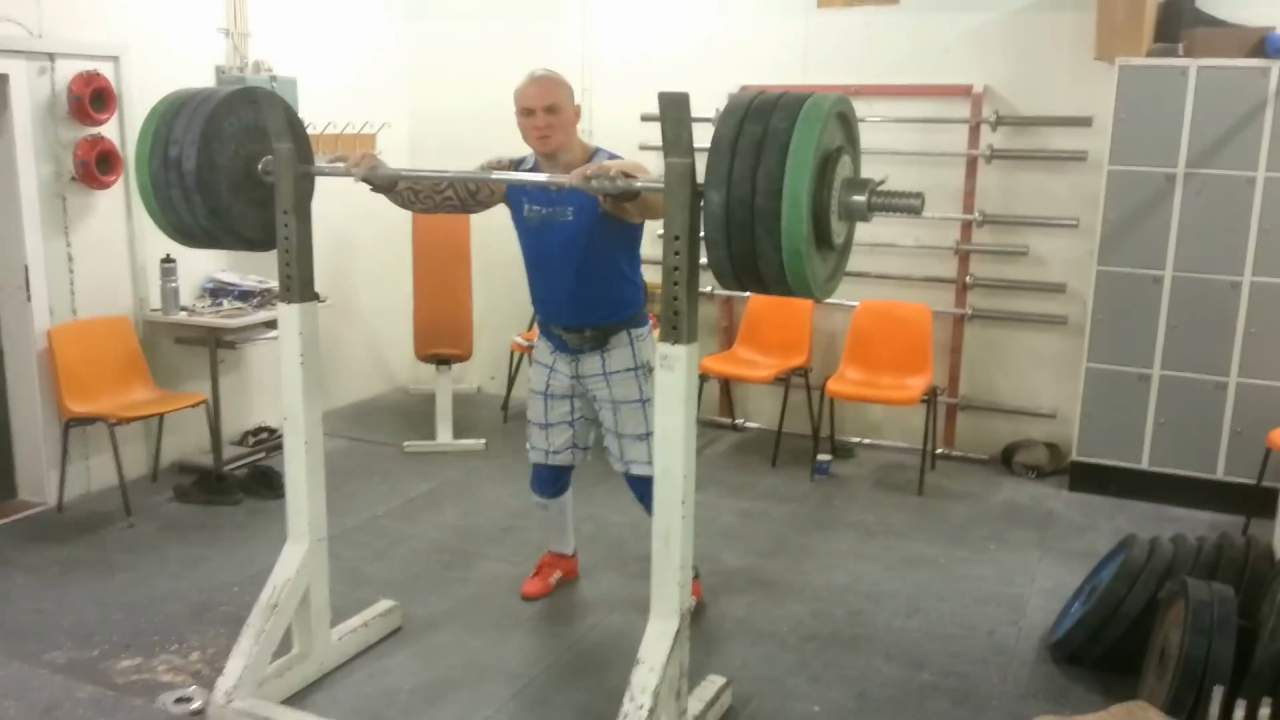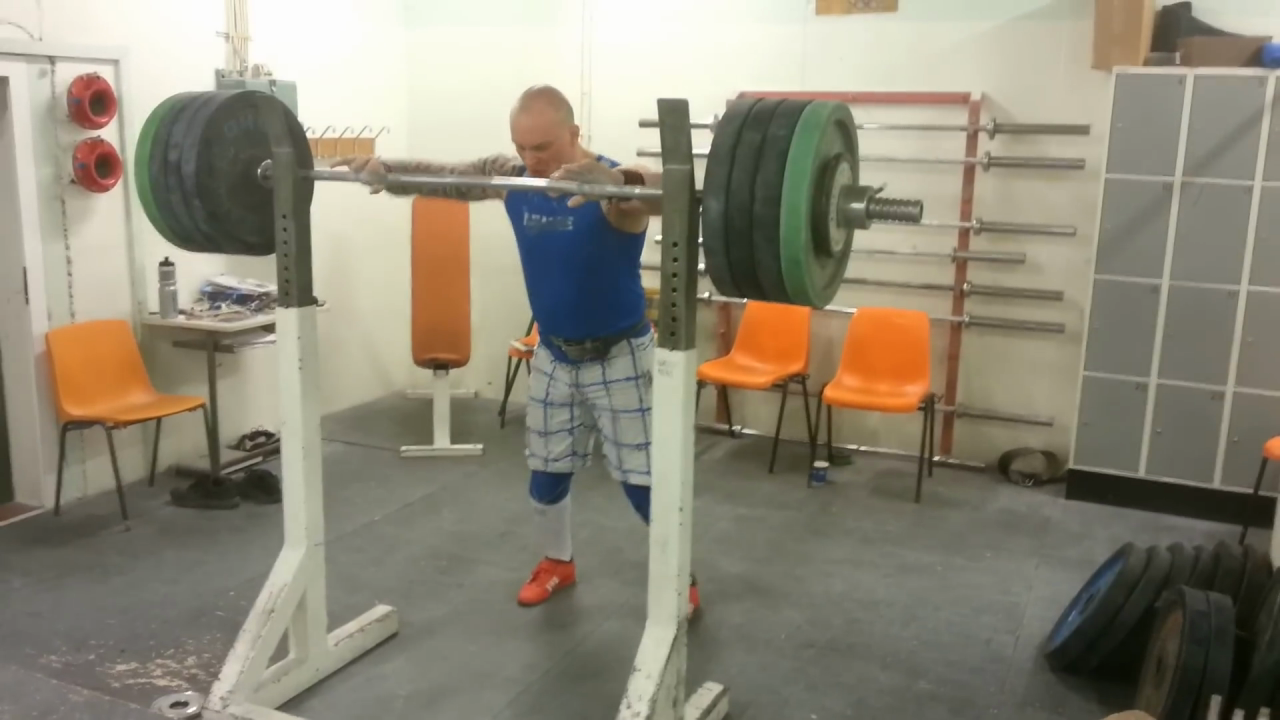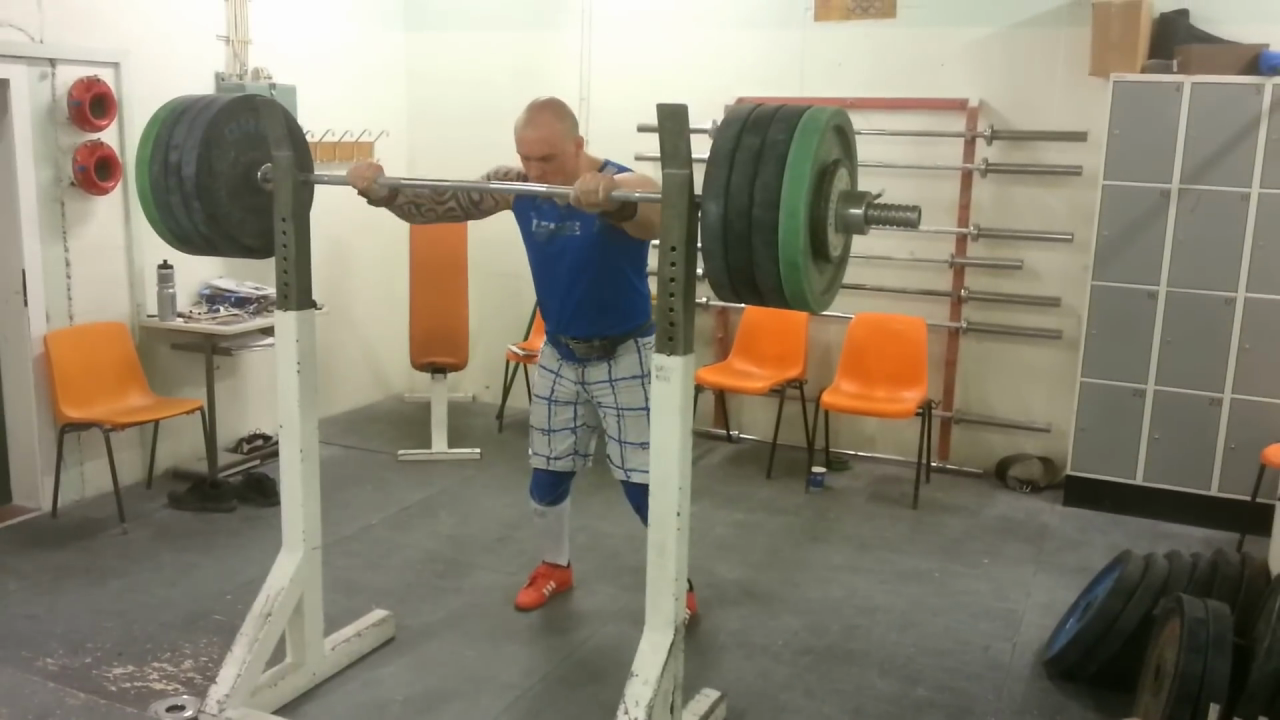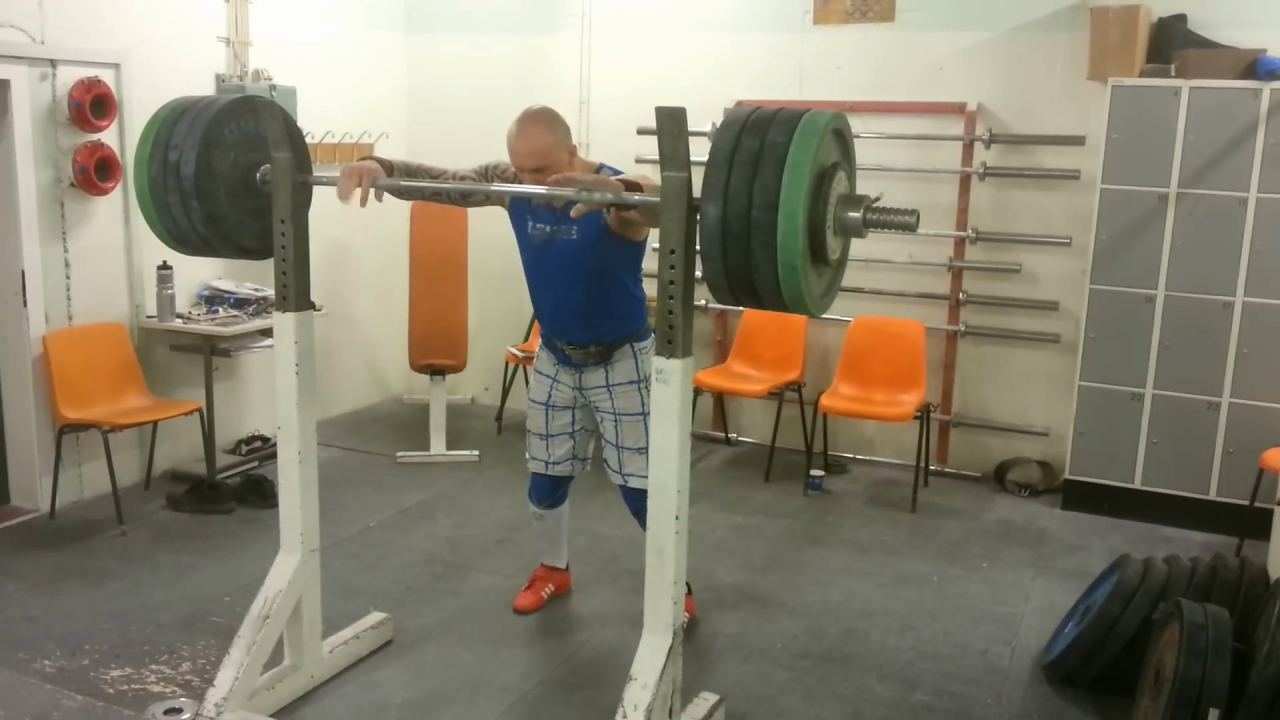
dt=0.5s
person 1, frame 1
left shoulder: (612, 172)
right shoulder: (509, 176)
left elbow: (655, 201)
right elbow: (437, 196)
left wrist: (618, 182)
right wrist: (381, 178)
left hip: (619, 347)
right hip: (553, 345)
left knee: (646, 474)
right knee: (546, 467)
right ankle: (560, 556)
person 1, frame 2
left shoulder: (614, 188)
right shoulder: (508, 177)
left elbow: (666, 194)
right elbow: (438, 179)
left wrist: (614, 180)
right wrist: (382, 170)
left hip: (619, 356)
right hip: (553, 354)
left knee: (643, 480)
right knee: (546, 473)
left ankle: (680, 582)
right ankle: (557, 562)
person 1, frame 3
left shoulder: (624, 186)
right shoulder: (515, 186)
left elbow: (660, 219)
right elbow: (438, 204)
left wrist: (611, 198)
right wrist: (381, 189)
left hip: (625, 357)
right hip: (559, 354)
left knee: (645, 483)
right knee: (547, 475)
right ankle: (554, 567)
person 1, frame 4
left shoulder: (616, 196)
right shoulder: (509, 184)
left elbow: (663, 204)
right elbow: (434, 182)
left wrist: (615, 188)
right wrist: (379, 168)
left hip: (622, 360)
right hip: (555, 357)
left knee: (642, 487)
right knee: (545, 477)
left ankle: (676, 591)
right ankle: (553, 570)
